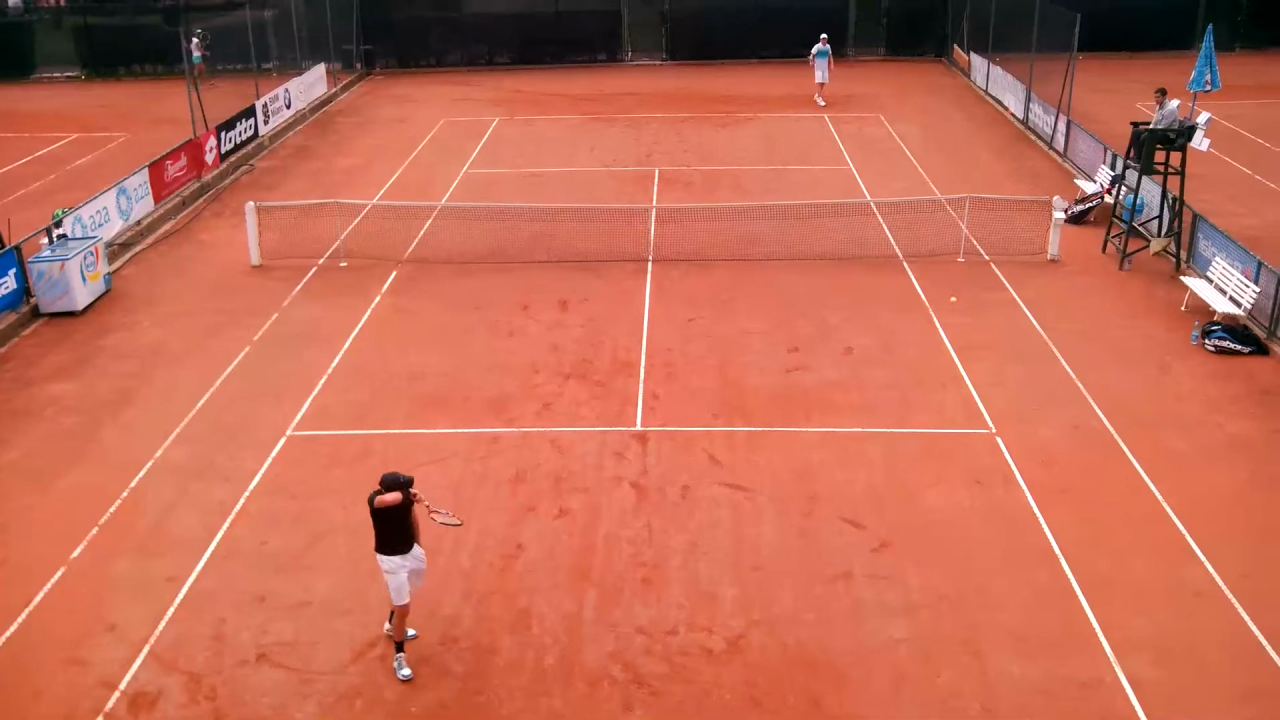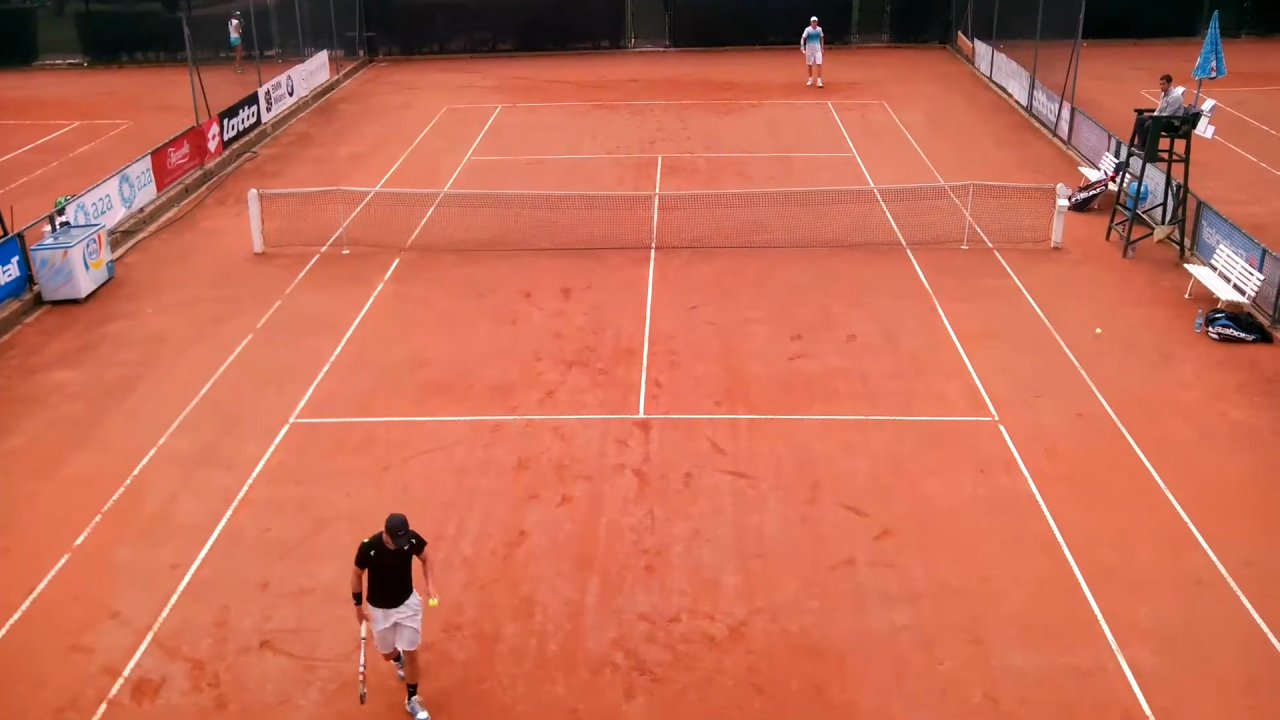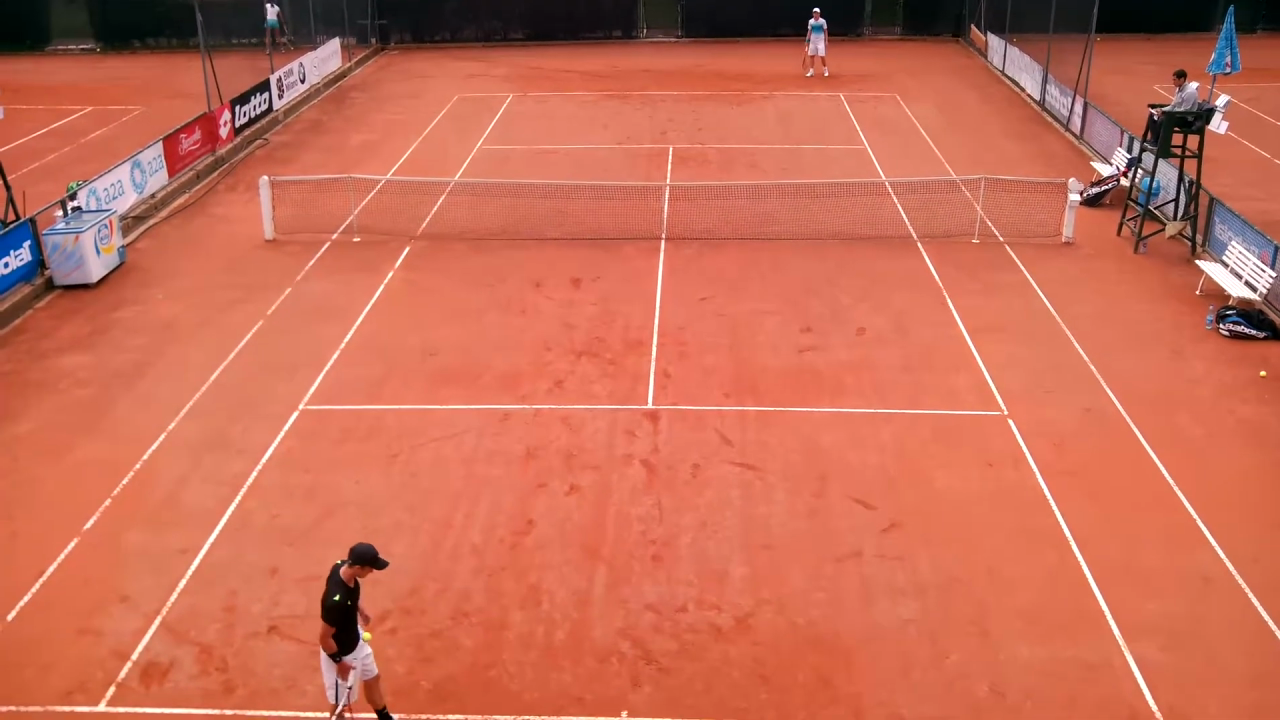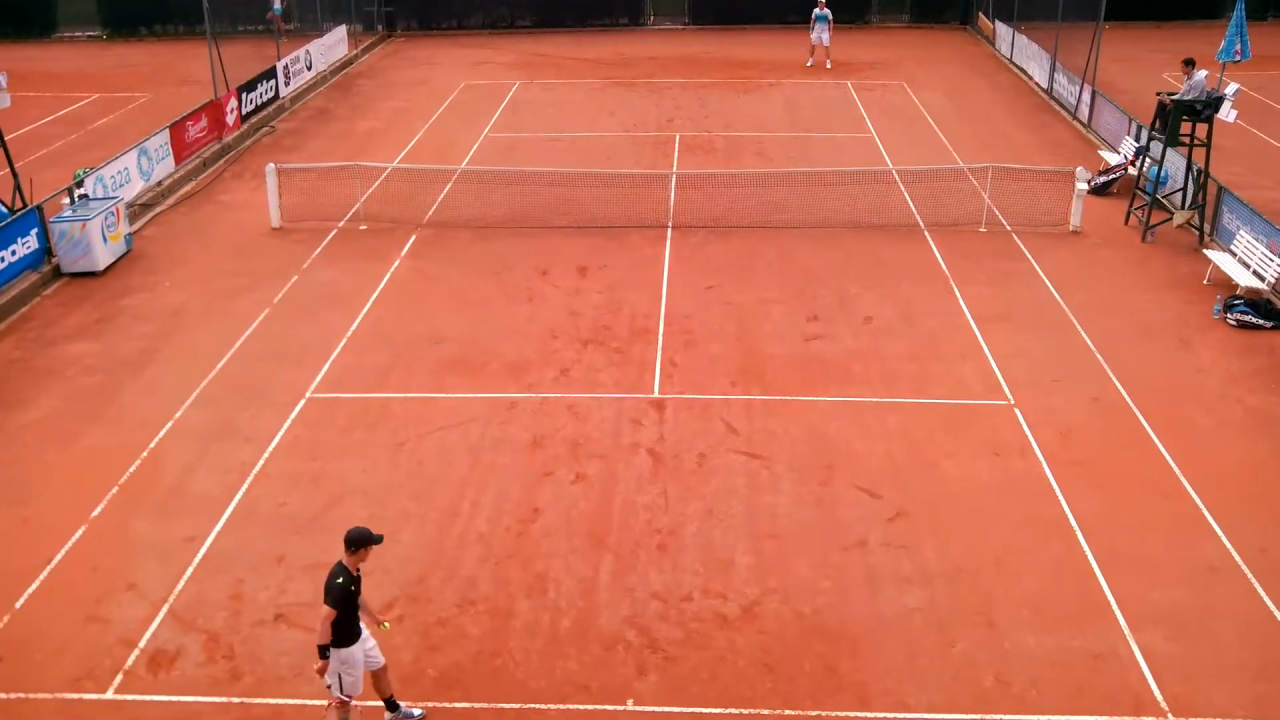
dt=1s
person 1, frame 1
left shoulder: (404, 494)
right shoulder: (376, 500)
right elbow: (389, 500)
left wrist: (417, 542)
right wrist: (408, 494)
left hip: (410, 551)
right hip: (391, 559)
left knee: (402, 592)
right knee: (403, 608)
left ankle: (393, 625)
right ankle: (399, 657)
person 1, frame 2
left shoulder: (412, 539)
right shoulder: (369, 547)
left elbow: (425, 559)
right elbow: (356, 575)
left wrist: (430, 586)
right wrist: (358, 605)
left hip: (407, 603)
right hip: (380, 609)
left knee: (411, 653)
right knee: (387, 653)
left ankle: (412, 700)
right ankle: (398, 658)
person 1, frame 3
left shoulder: (344, 567)
right shoulder: (336, 600)
right elbow: (324, 638)
left wrist: (361, 611)
right wrist: (339, 662)
left hip: (356, 640)
right hip: (341, 653)
left knee: (373, 679)
right knee: (342, 701)
person 1, frame 4
left shoulder: (353, 569)
right shoulder: (339, 583)
right elbow: (325, 623)
left wrist: (374, 616)
right wrist: (324, 658)
left hip: (359, 632)
right hip: (343, 646)
left knee: (380, 669)
right knee: (347, 694)
